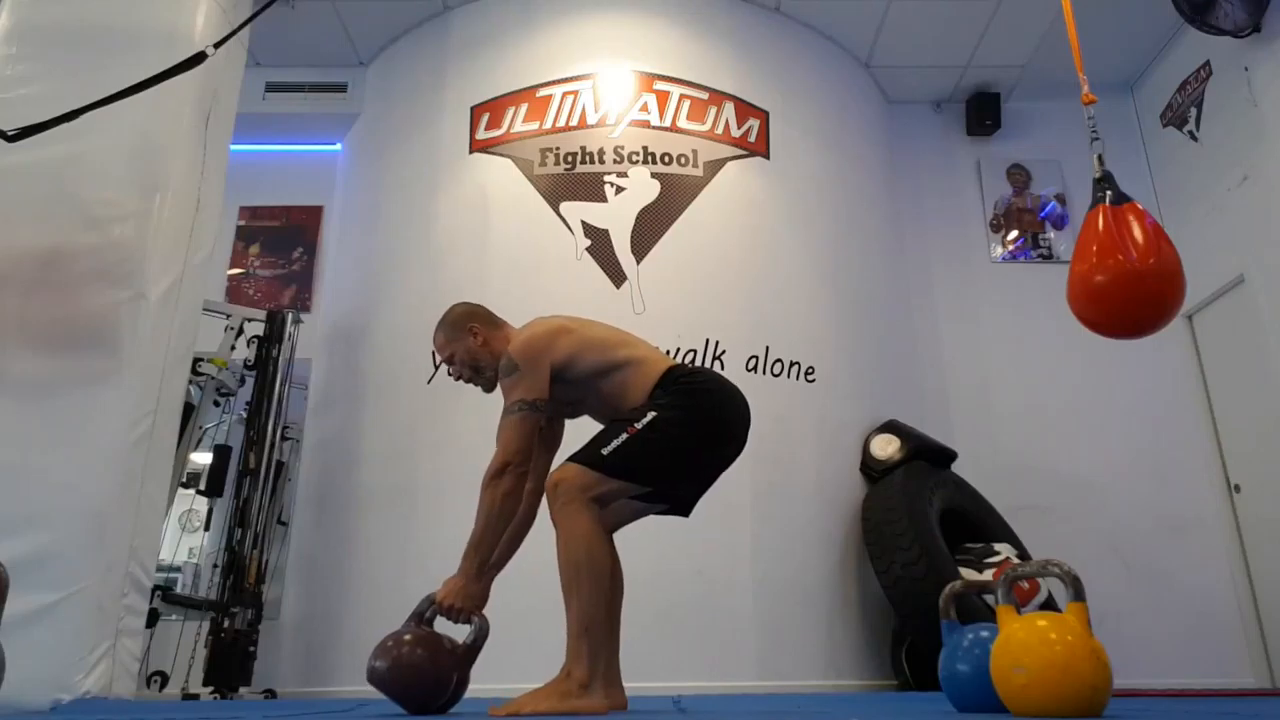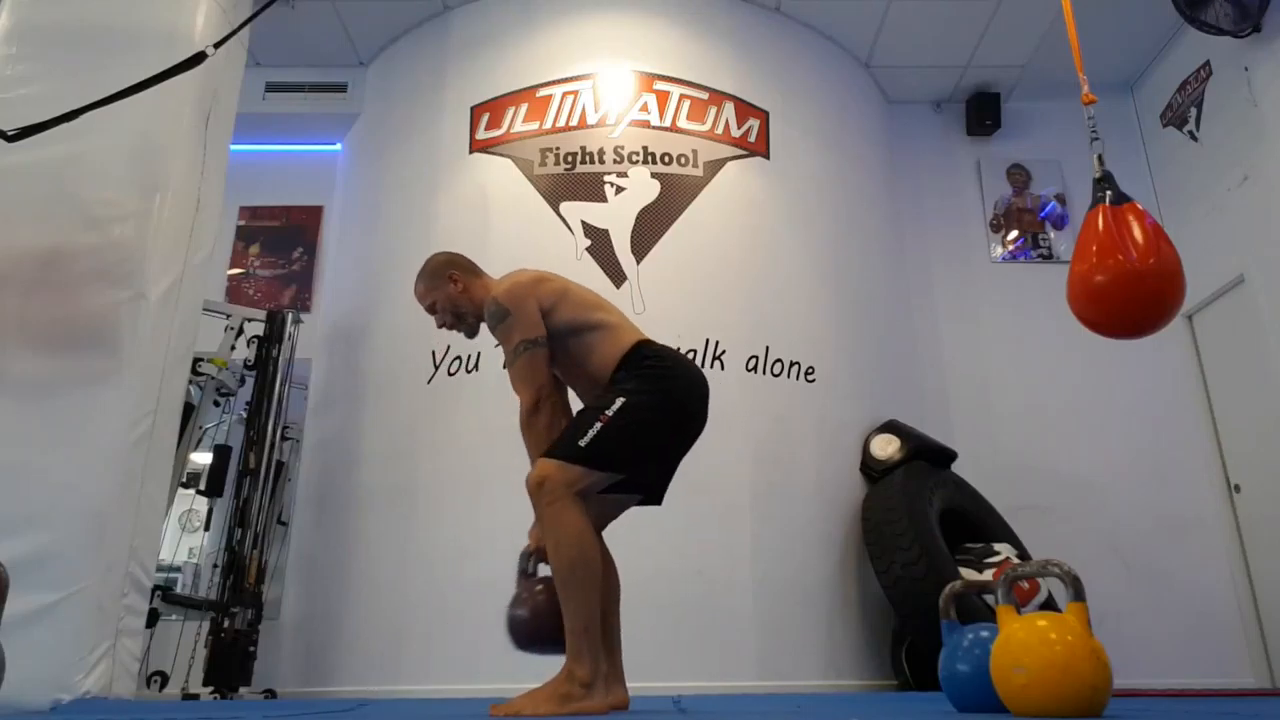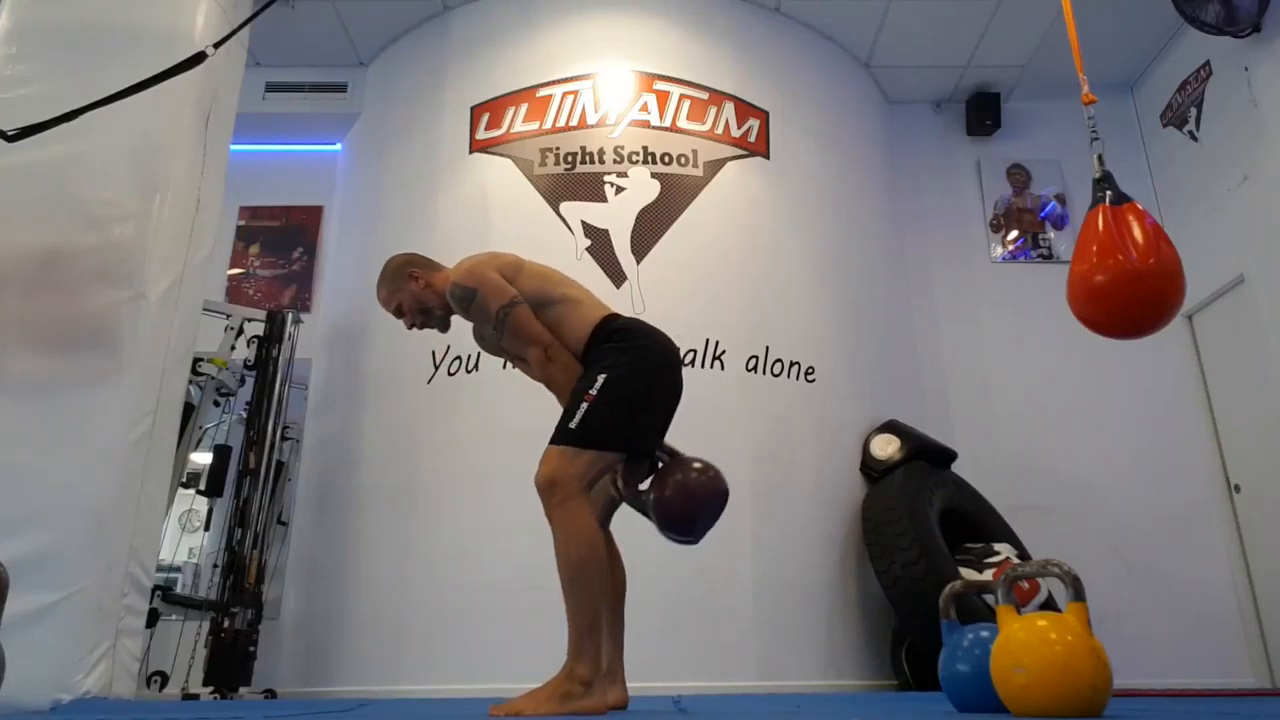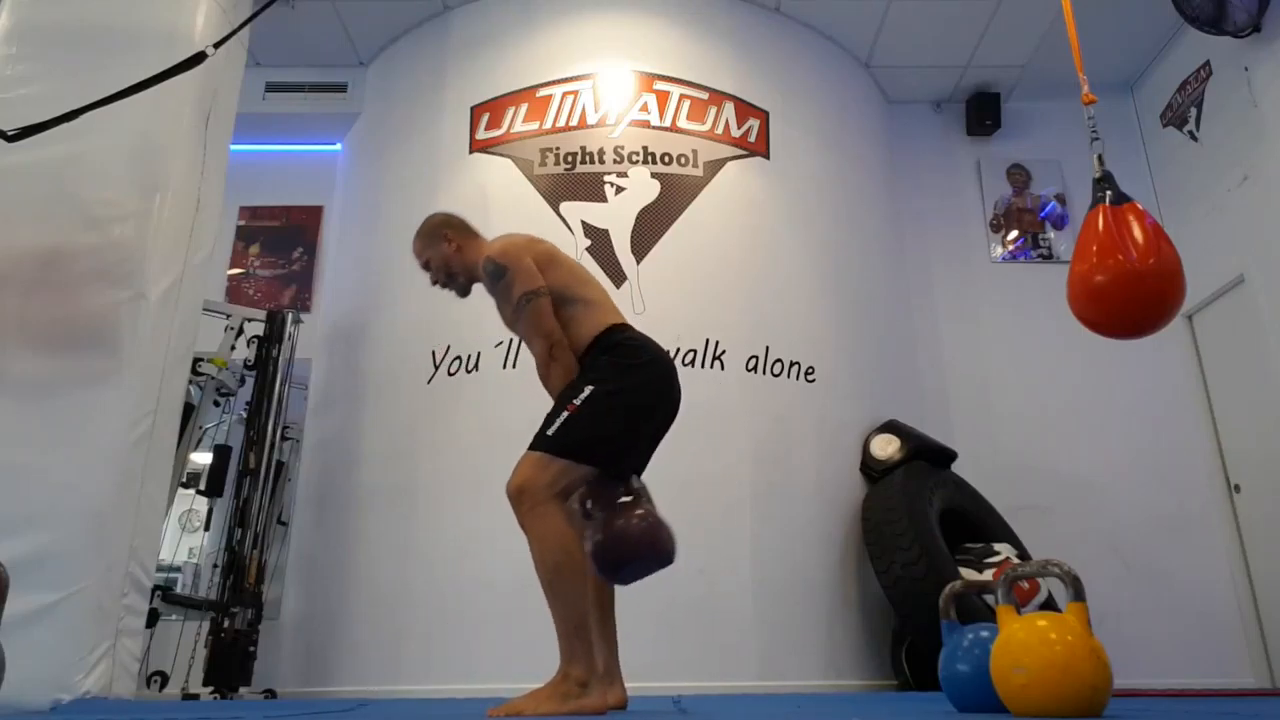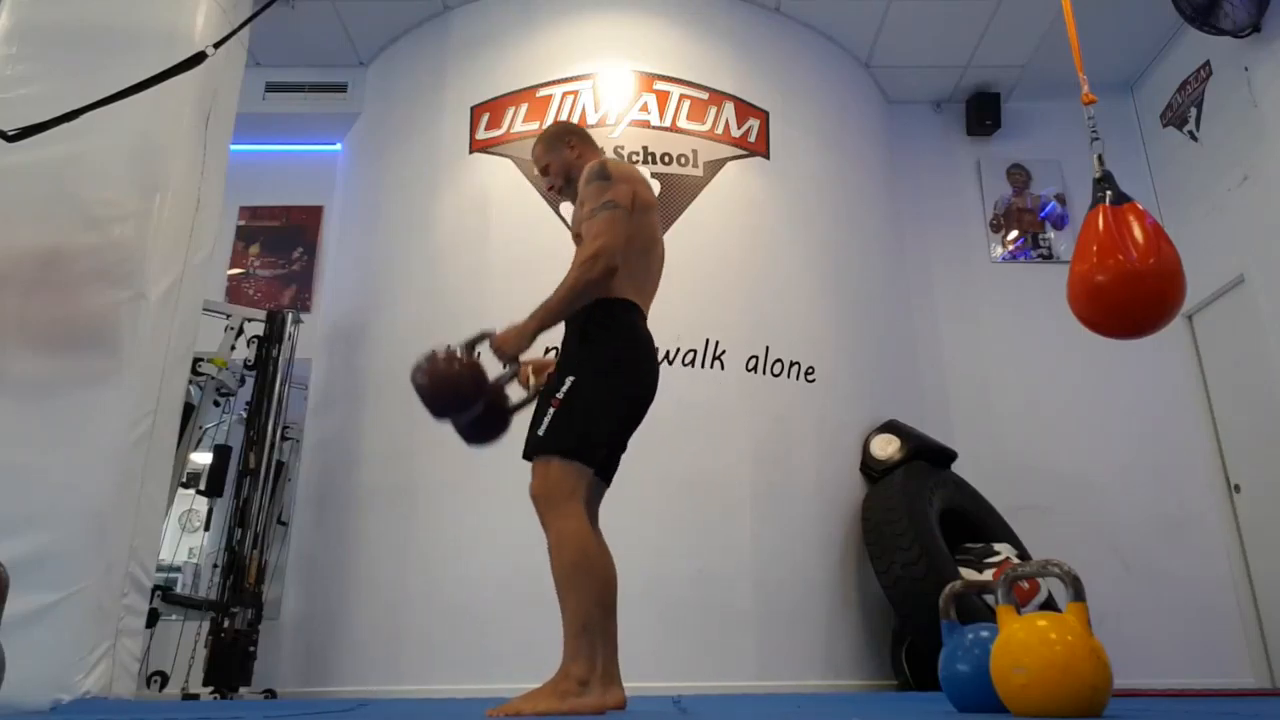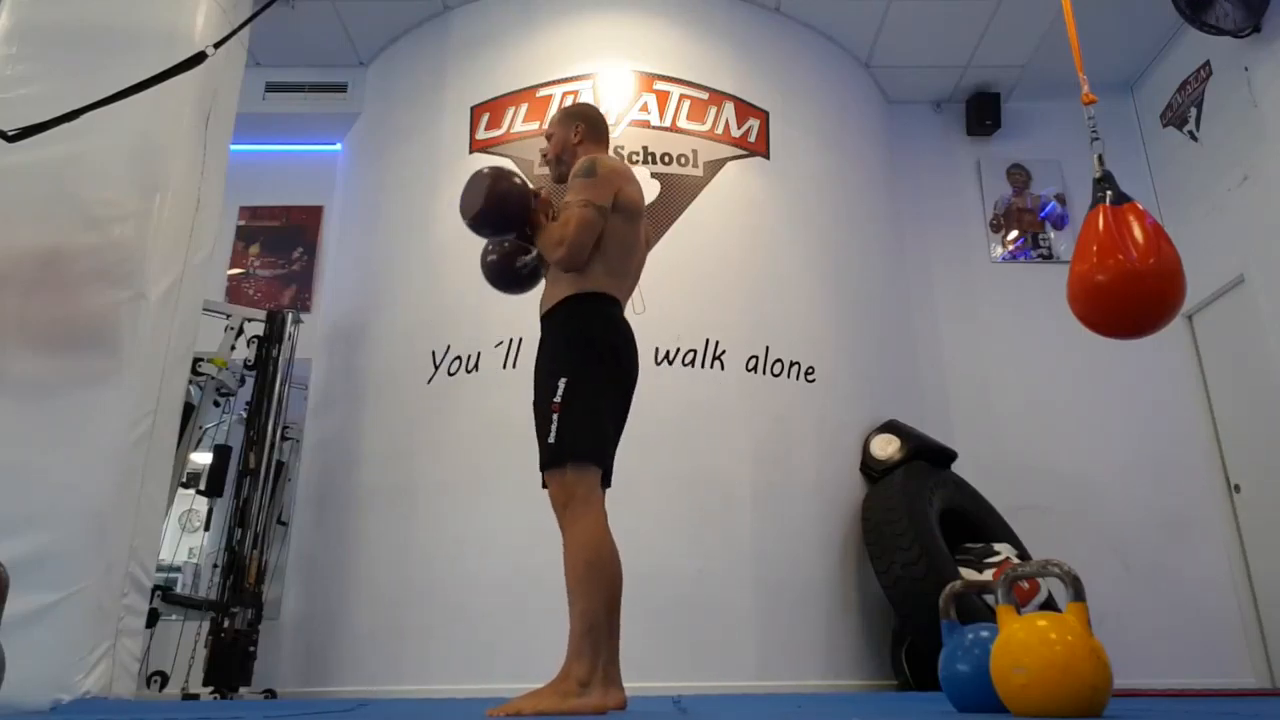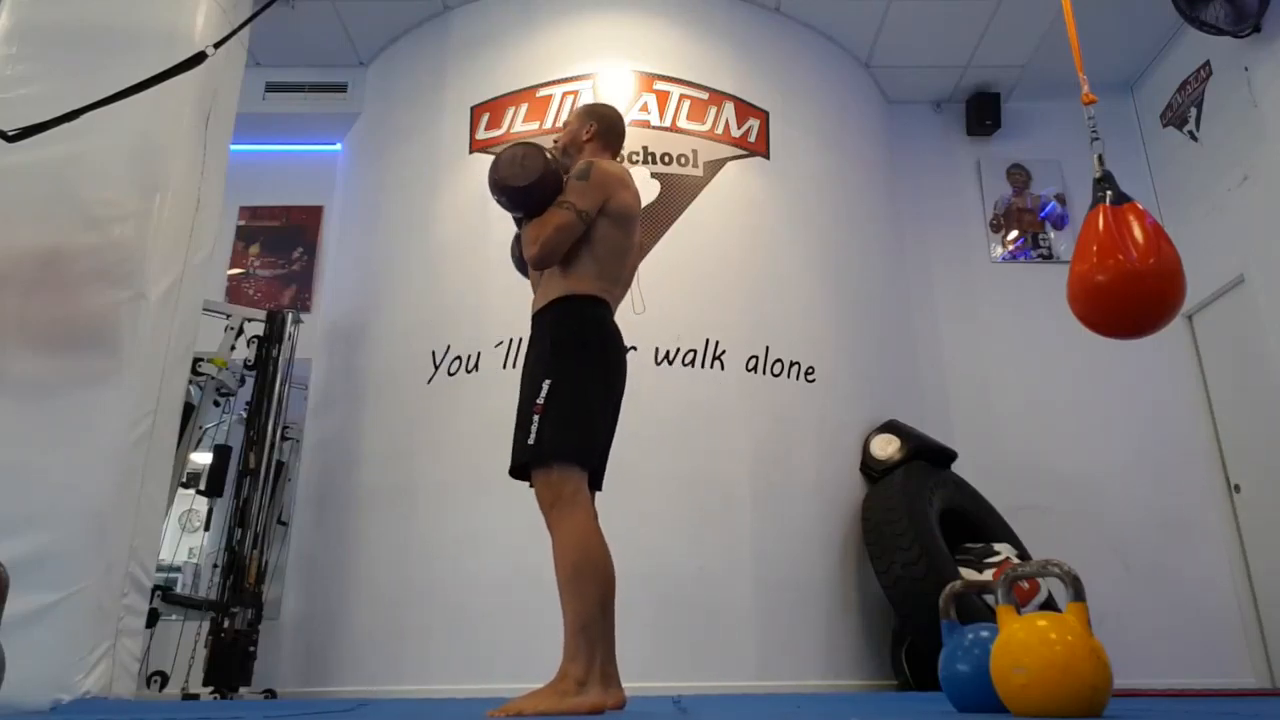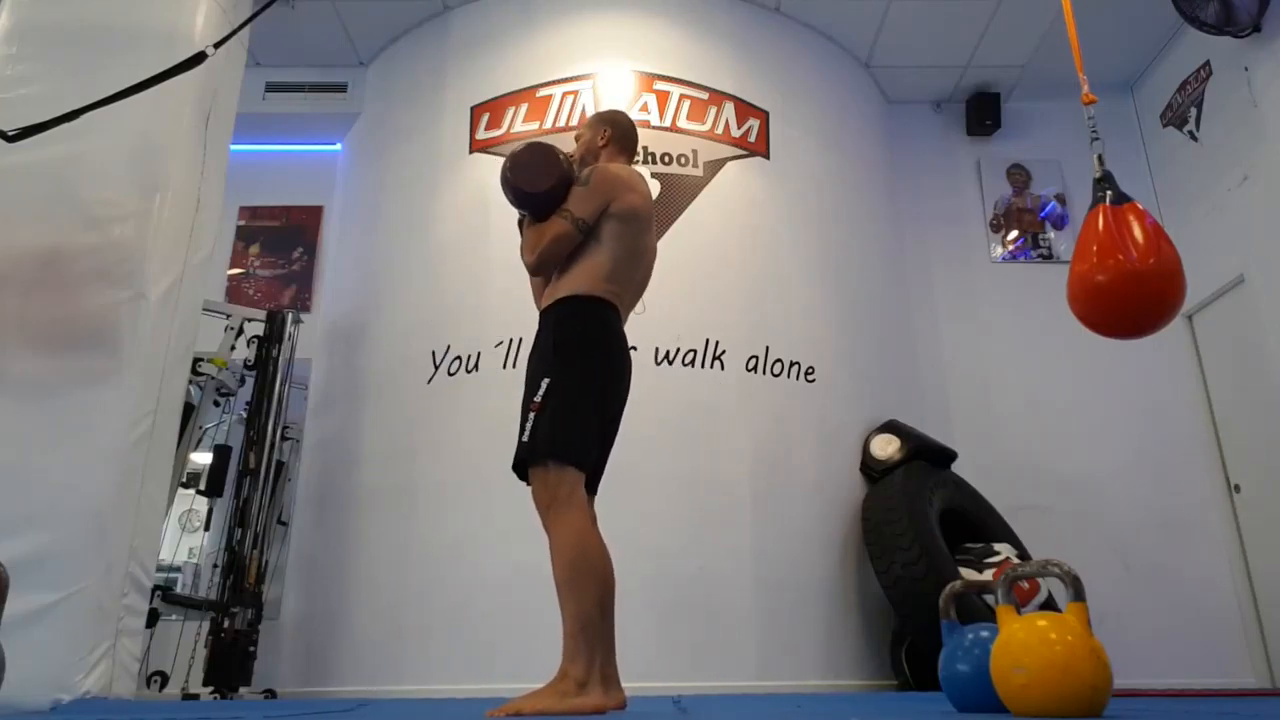
dt=0.3s
person 1, frame 1
left shoulder: (523, 351)
right shoulder: (544, 368)
left elbow: (508, 472)
right elbow: (531, 483)
left wrist: (468, 575)
right wrist: (486, 574)
left hip: (698, 404)
right hip: (709, 411)
left knee: (572, 491)
right knee: (586, 519)
left ankle: (583, 683)
right ankle: (604, 683)
person 1, frame 2
left shoulder: (506, 297)
right shoulder: (522, 315)
left elbow: (535, 407)
right elbow: (556, 423)
left wrist: (545, 521)
right wrist: (551, 523)
left hip: (658, 384)
right hip: (672, 389)
left knee: (552, 487)
right knee: (573, 516)
left ankle: (584, 683)
right ankle: (606, 681)
person 1, frame 3
left shoulder: (467, 280)
right shoulder: (485, 329)
left elbow: (545, 353)
left wrist: (617, 449)
right wrist: (626, 446)
left hip: (632, 355)
right hip: (645, 362)
left knee: (560, 481)
right knee: (585, 513)
left ankle: (583, 679)
right ankle: (607, 679)
person 1, frame 4
left shoulder: (500, 256)
right shoulder: (512, 279)
left elbow: (551, 351)
right elbow: (563, 352)
left hip: (626, 369)
right hip: (646, 373)
left knee: (531, 488)
right knee: (568, 517)
person 1, frame 5
left shoulder: (606, 174)
right shoulder: (625, 202)
left elbow: (598, 262)
left wrist: (527, 325)
right wrist: (557, 363)
left hip: (605, 346)
right hip: (625, 353)
left knee: (554, 495)
right knee: (572, 507)
person 1, frame 6
left shoulder: (597, 168)
right shoulder: (617, 198)
left elbow: (566, 250)
left wrist: (540, 218)
right wrist: (549, 250)
left hip: (581, 336)
right hip: (600, 339)
left knee: (574, 499)
right knee: (581, 504)
person 1, frame 7
left shoulder: (596, 174)
right shoulder: (615, 202)
left elbow: (537, 251)
right wrist: (538, 212)
left hip: (569, 336)
right hip: (587, 339)
left knee: (562, 498)
right knee: (571, 504)
person 1, frame 8
left shoulder: (605, 177)
right shoulder: (633, 214)
left elbow: (537, 256)
left wrist: (534, 209)
right wrist: (548, 214)
left hip: (575, 337)
right hip: (597, 344)
left knee: (558, 496)
right knee: (571, 504)
